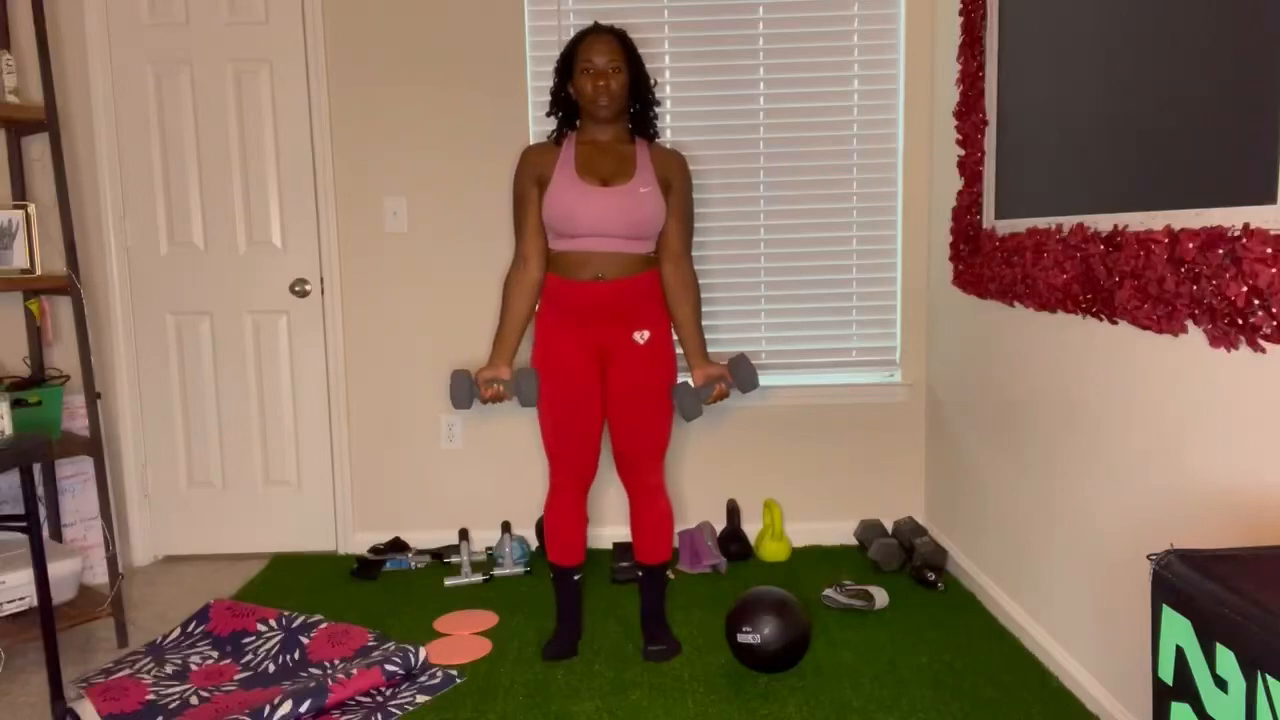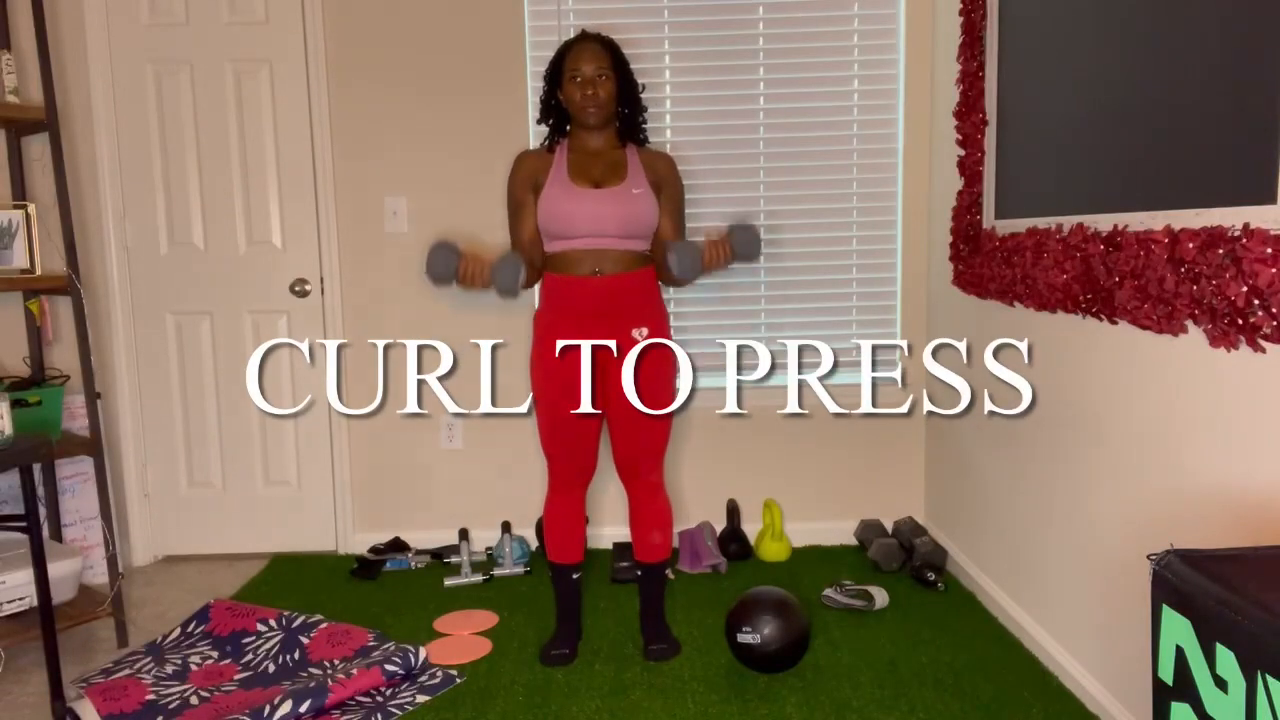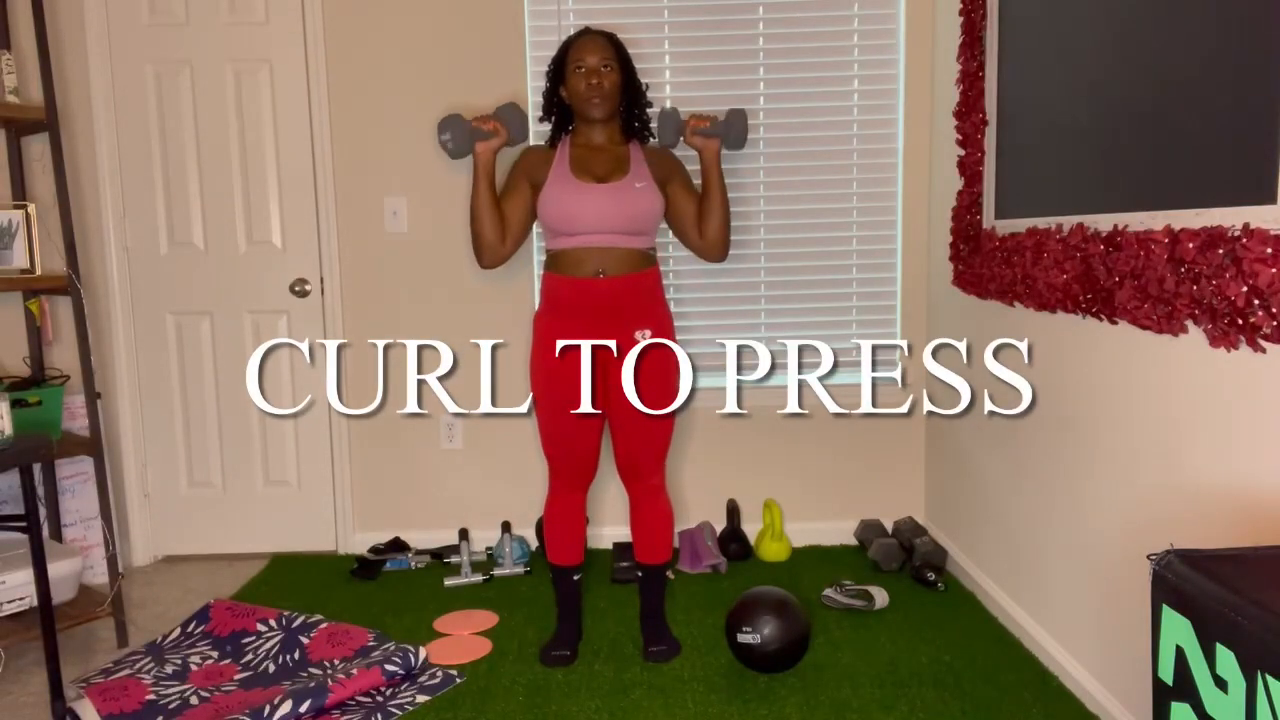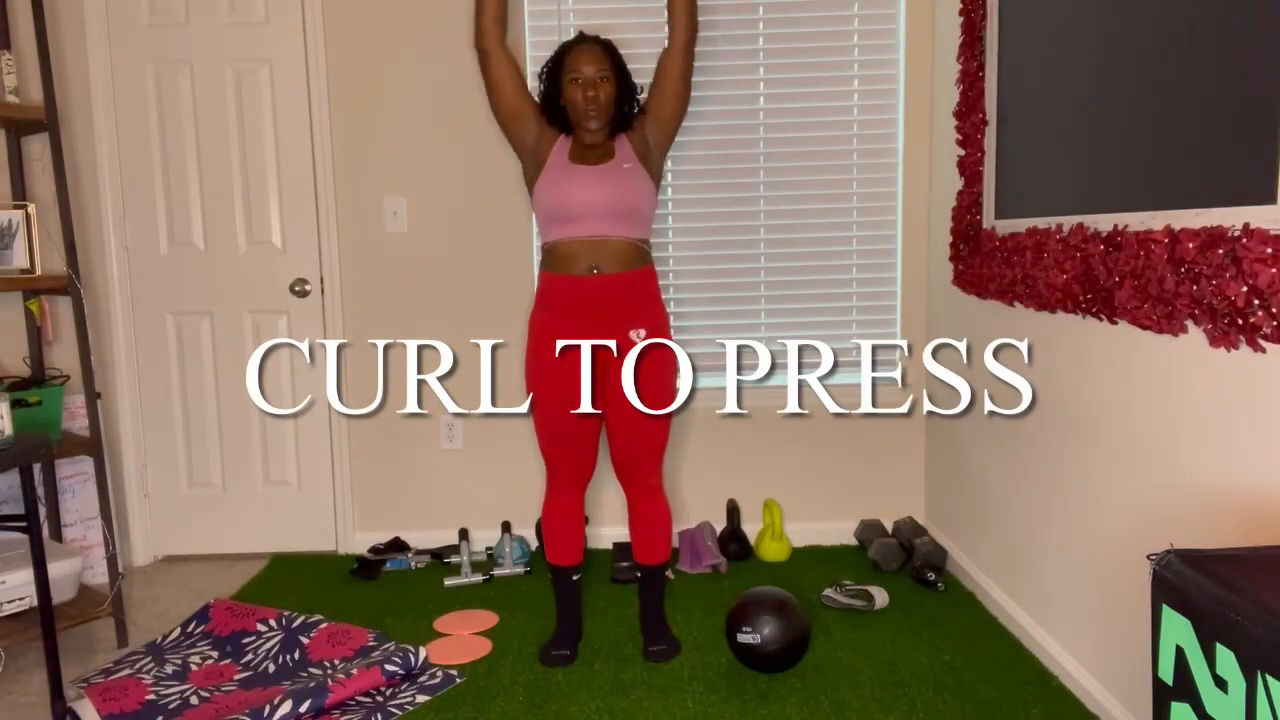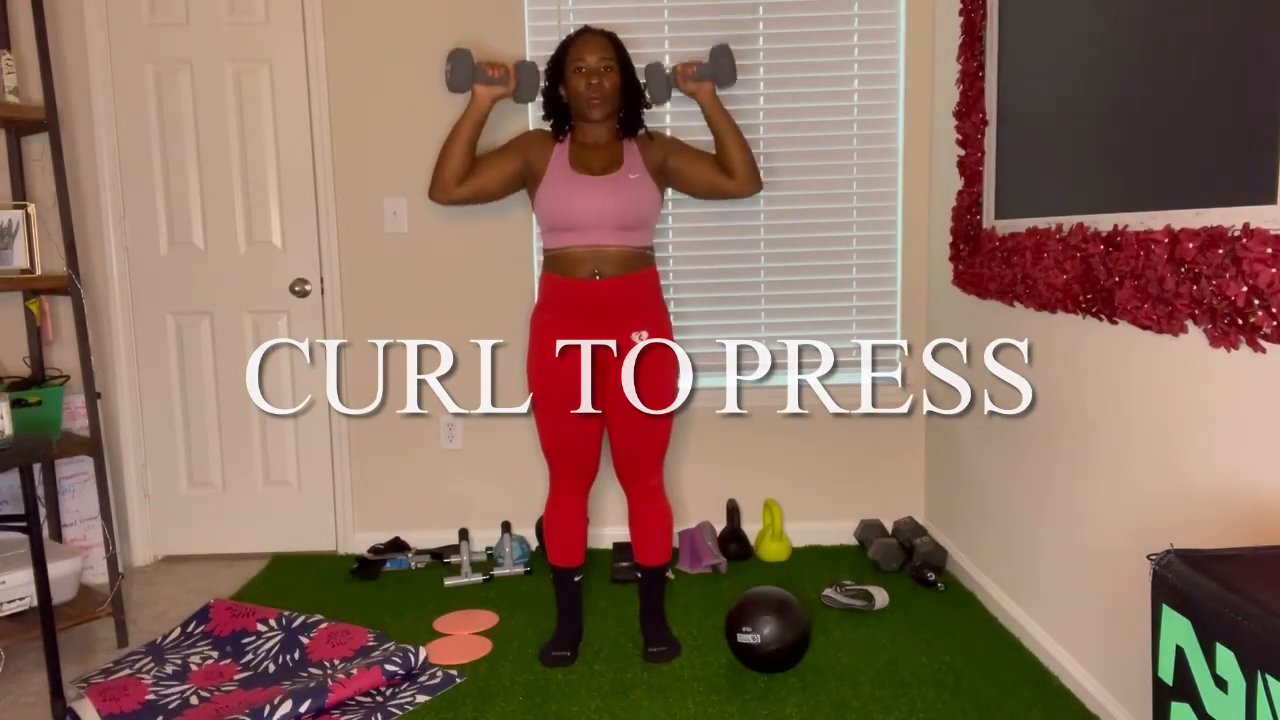
dt=1s
person 1, frame 1
left shoulder: (666, 165)
right shoulder: (540, 162)
left elbow: (677, 264)
right elbow: (527, 264)
left wrist: (699, 356)
right wrist: (501, 356)
left hip: (641, 328)
right hip: (564, 328)
left knee: (644, 476)
right knee: (568, 477)
left ankle: (654, 616)
right ankle: (567, 618)
person 1, frame 2
left shoulder: (656, 167)
right shoulder: (533, 168)
left elbow: (668, 262)
right elbow: (528, 262)
left wrist: (701, 261)
right wrist: (490, 274)
left hip: (640, 328)
right hip: (562, 330)
left knee: (644, 474)
right knee: (566, 477)
left ankle: (653, 615)
right ankle: (567, 619)
person 1, frame 3
left shoulder: (657, 161)
right shoulder: (537, 163)
left elbow: (712, 244)
right elbow: (491, 250)
left wrist: (711, 158)
right wrist: (482, 161)
left hip: (641, 327)
right hip: (564, 330)
left knee: (645, 477)
right knee: (567, 480)
left ankle: (654, 615)
right ankle: (568, 619)
person 1, frame 4
left shoulder: (646, 143)
right shoulder: (538, 147)
left hip: (637, 322)
right hip: (560, 325)
left knee: (643, 478)
right knee: (565, 480)
left ankle: (653, 616)
right ankle: (567, 619)
person 1, frame 5
left shoulder: (654, 153)
right shoulder: (537, 152)
left elbow: (743, 179)
right elbow: (447, 186)
left wrist: (707, 101)
right wrist: (480, 104)
left hip: (639, 323)
right hip: (561, 326)
left knee: (644, 477)
right knee: (568, 479)
left ankle: (653, 616)
right ankle: (568, 620)
